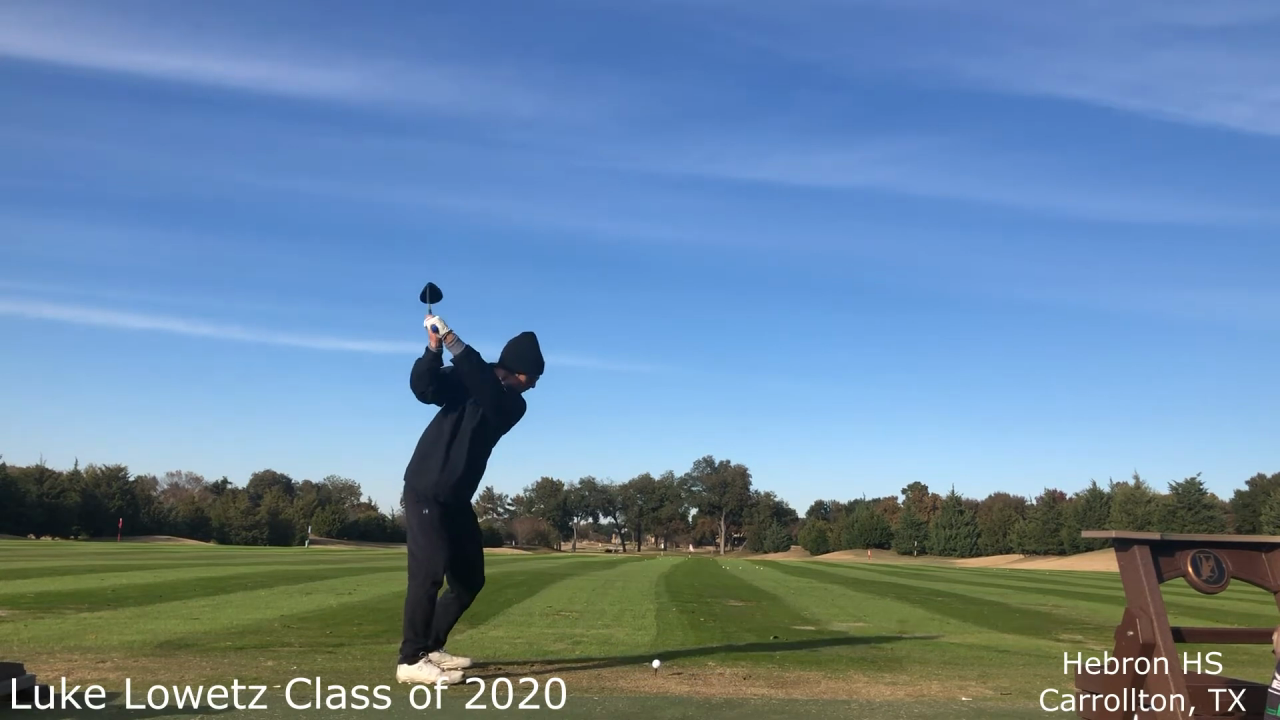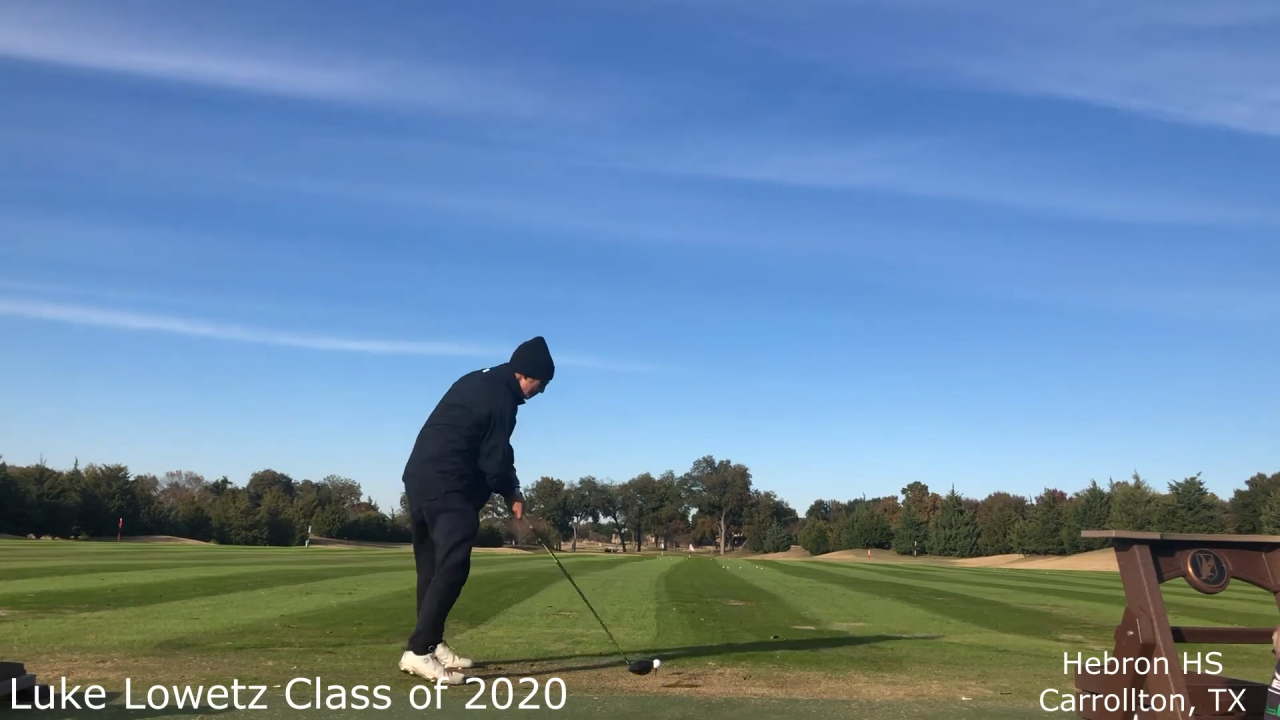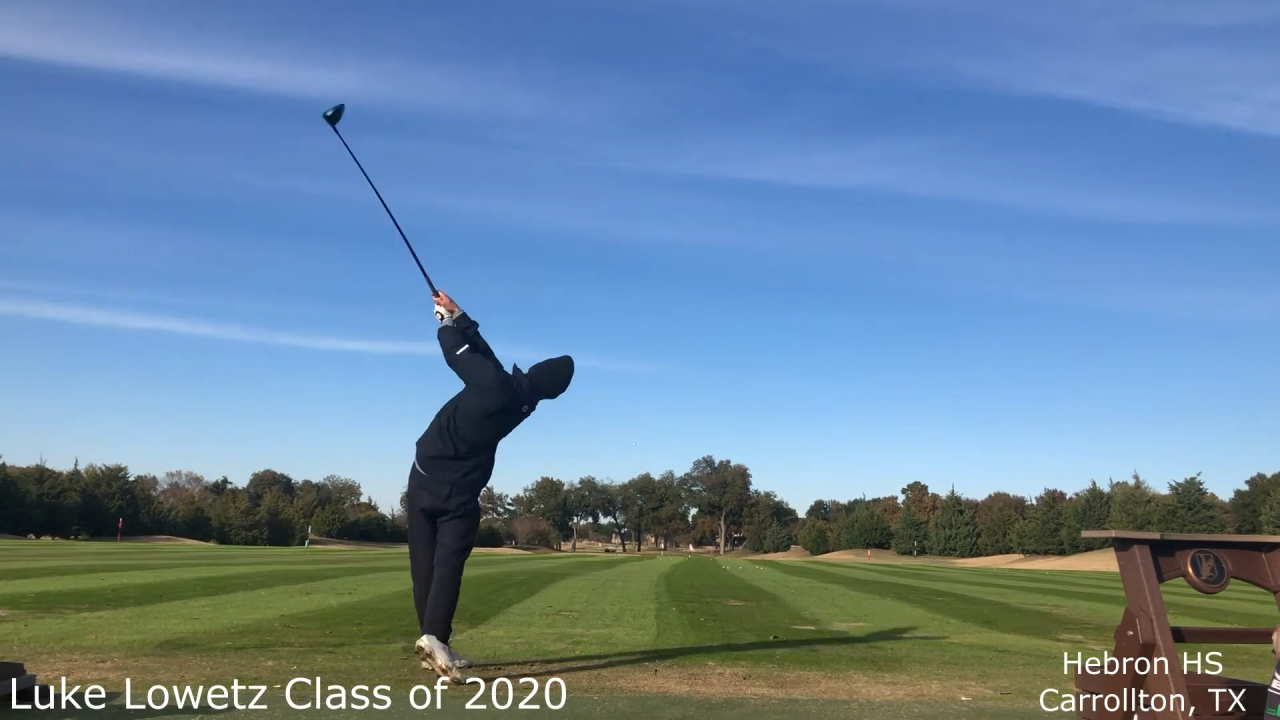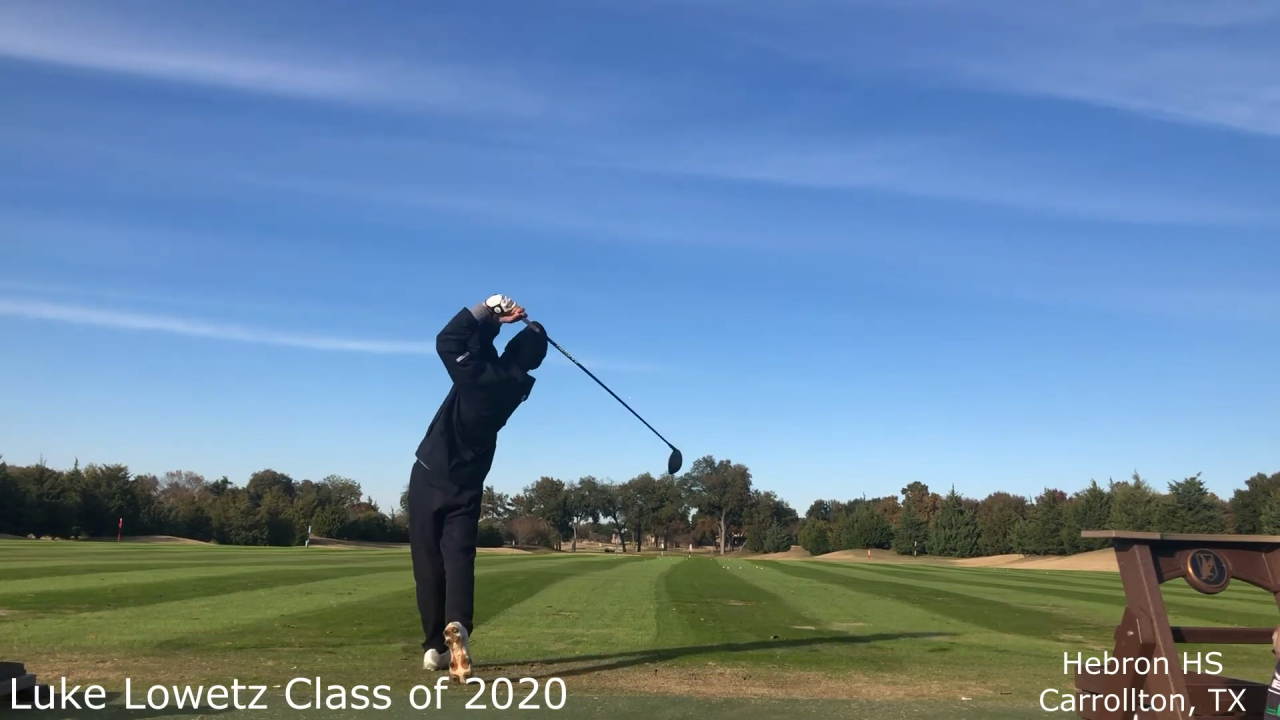
dt=0.2s
person 1, frame 1
left shoulder: (513, 404)
right shoulder: (462, 379)
left elbow: (485, 384)
right elbow: (423, 386)
left wrist: (450, 340)
right wrist: (434, 348)
left hip: (457, 497)
right hip: (426, 489)
left knee: (469, 578)
right knee: (430, 571)
left ankle: (430, 647)
right ankle: (411, 660)
person 1, frame 2
left shoulder: (479, 381)
right shoulder: (501, 399)
right elbow: (494, 458)
left wrist: (507, 490)
right wrist: (512, 494)
left hip: (423, 480)
right hip: (447, 488)
left knee: (431, 567)
right knee: (452, 566)
left ankle: (432, 645)
right ankle: (419, 651)
person 1, frame 3
left shoulder: (494, 382)
right shoulder: (521, 406)
left elbow: (453, 346)
left wrist: (451, 317)
right wrist: (460, 318)
left hip: (423, 478)
right hip: (459, 491)
left knee: (425, 563)
right knee: (449, 562)
left ankle: (433, 633)
right ankle: (434, 634)
person 1, frame 4
left shoulder: (482, 377)
right shoulder: (515, 389)
left elbow: (448, 343)
right elbow: (479, 346)
left wrist: (487, 309)
right wrist: (492, 317)
left hip: (429, 479)
right hip: (464, 488)
left knee: (427, 566)
right knee: (458, 560)
left ankle: (435, 645)
right ankle: (456, 625)
